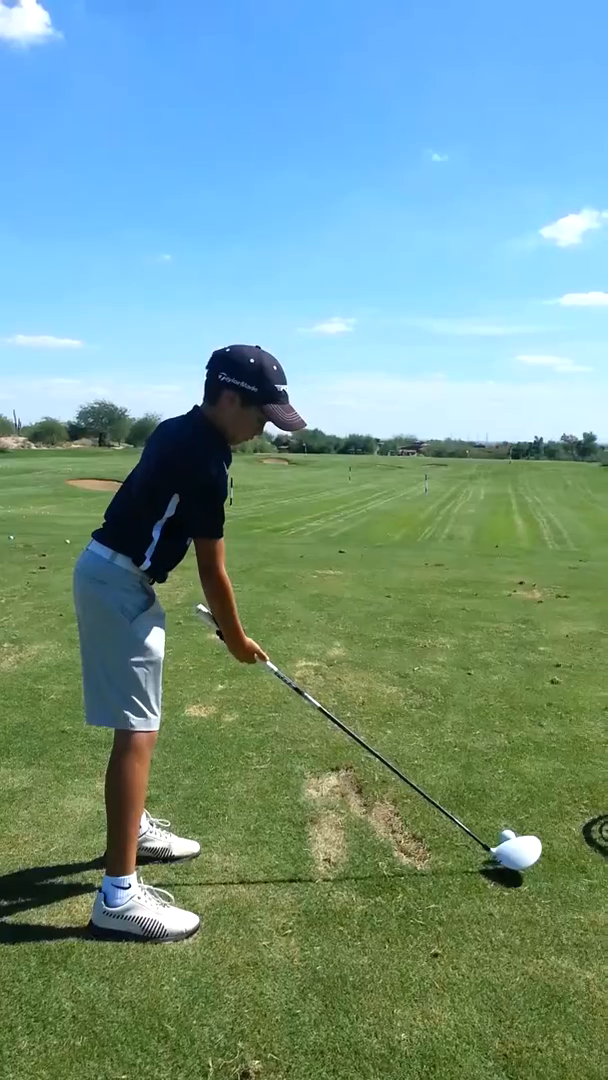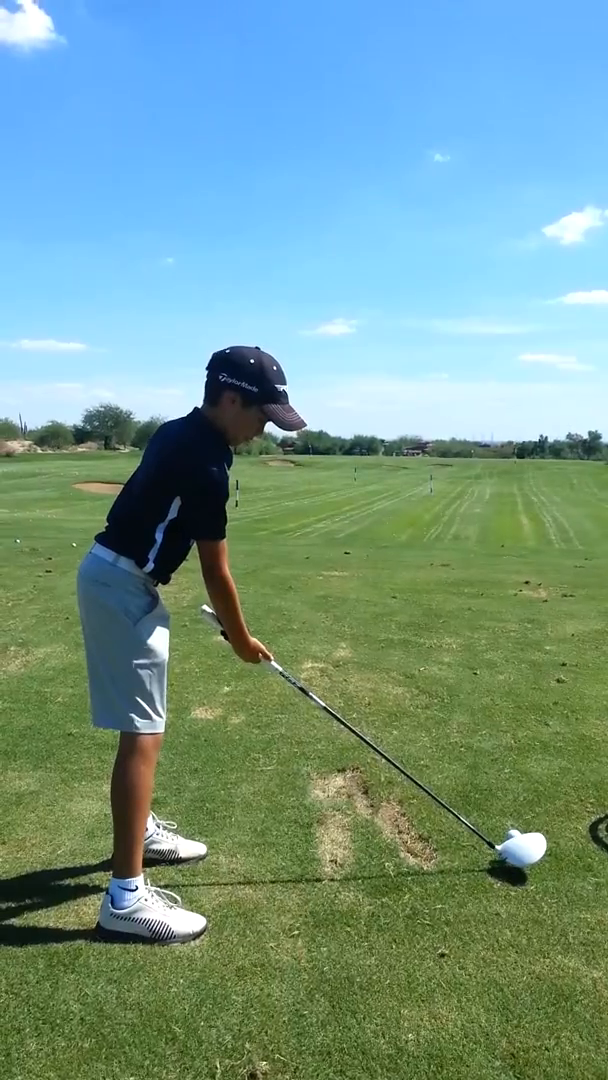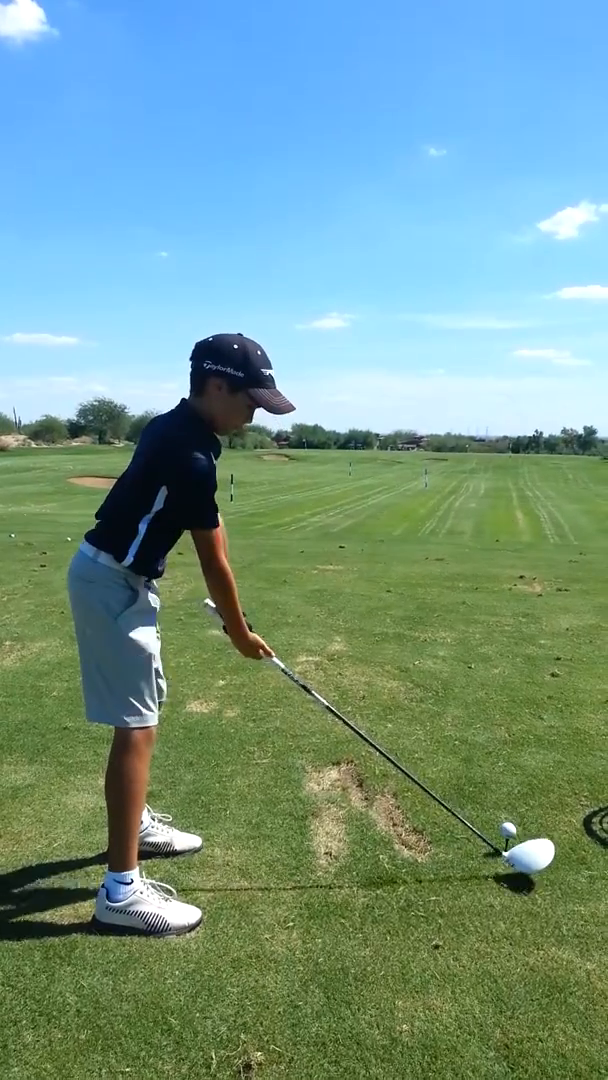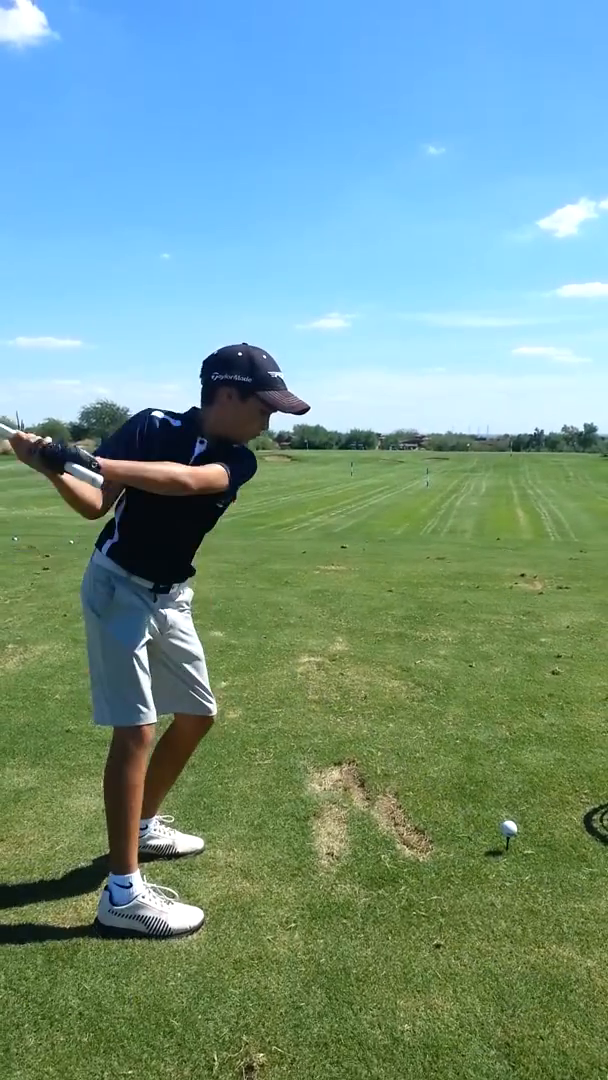
dt=0.5s
person 1, frame 1
left shoulder: (180, 431)
right shoulder: (204, 463)
right elbow: (211, 570)
right wrist: (236, 638)
left hip: (112, 571)
right hip: (120, 583)
left knee: (140, 718)
right knee: (137, 729)
left ankle: (134, 827)
right ankle: (118, 894)
person 1, frame 2
left shoulder: (180, 433)
right shoulder: (204, 465)
right elbow: (216, 571)
right wrist: (240, 638)
left hip: (116, 574)
right hip: (124, 586)
left knee: (147, 719)
right knee: (142, 732)
left ankle: (141, 829)
right ankle: (125, 896)
person 1, frame 3
left shoulder: (175, 429)
right shoulder: (189, 456)
left elbow: (213, 532)
right elbow: (213, 560)
left wrist: (233, 618)
right wrist: (240, 632)
left hip: (122, 576)
right hip: (112, 583)
left knee: (148, 707)
right knee: (135, 726)
left ankle: (136, 823)
right ankle: (121, 890)
person 1, frame 4
left shoulder: (239, 463)
right shoulder: (151, 427)
left elbow: (186, 479)
right elbow: (92, 504)
left wrist: (99, 462)
right wrist: (54, 467)
left hip: (170, 596)
right hip: (117, 589)
left knee: (197, 715)
right knee: (134, 728)
left ankle: (141, 825)
right ankle: (122, 893)
